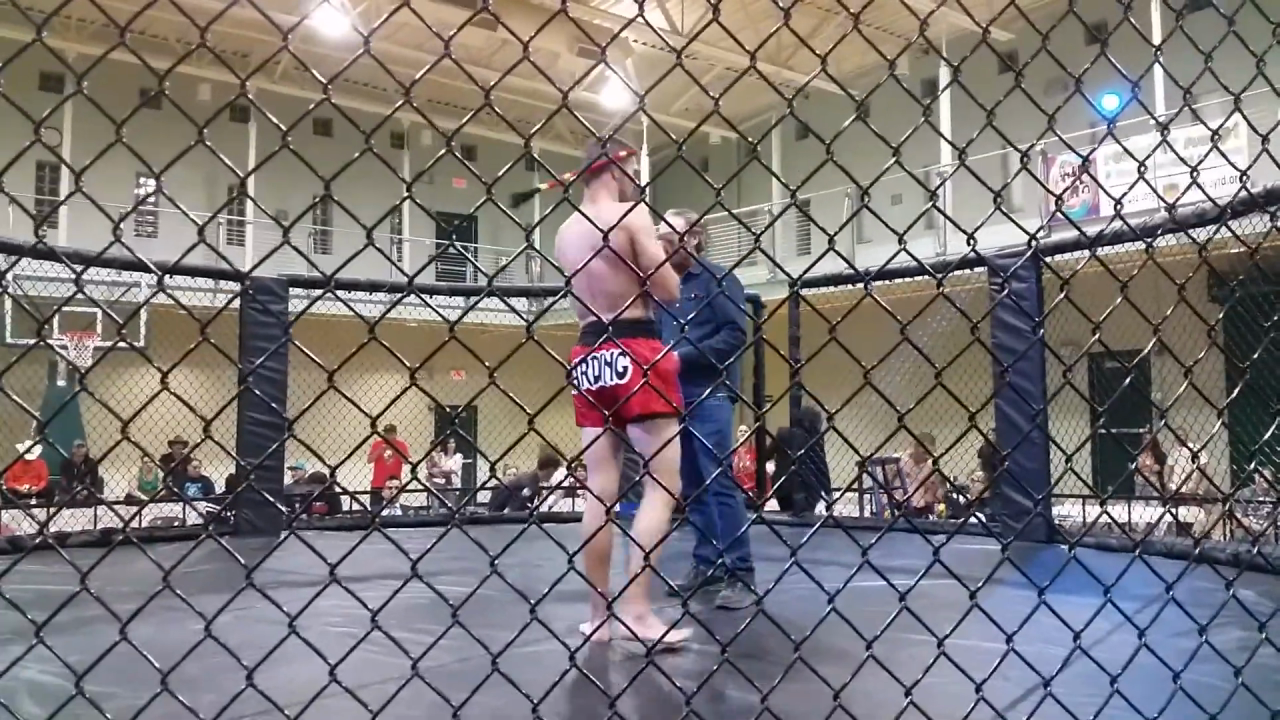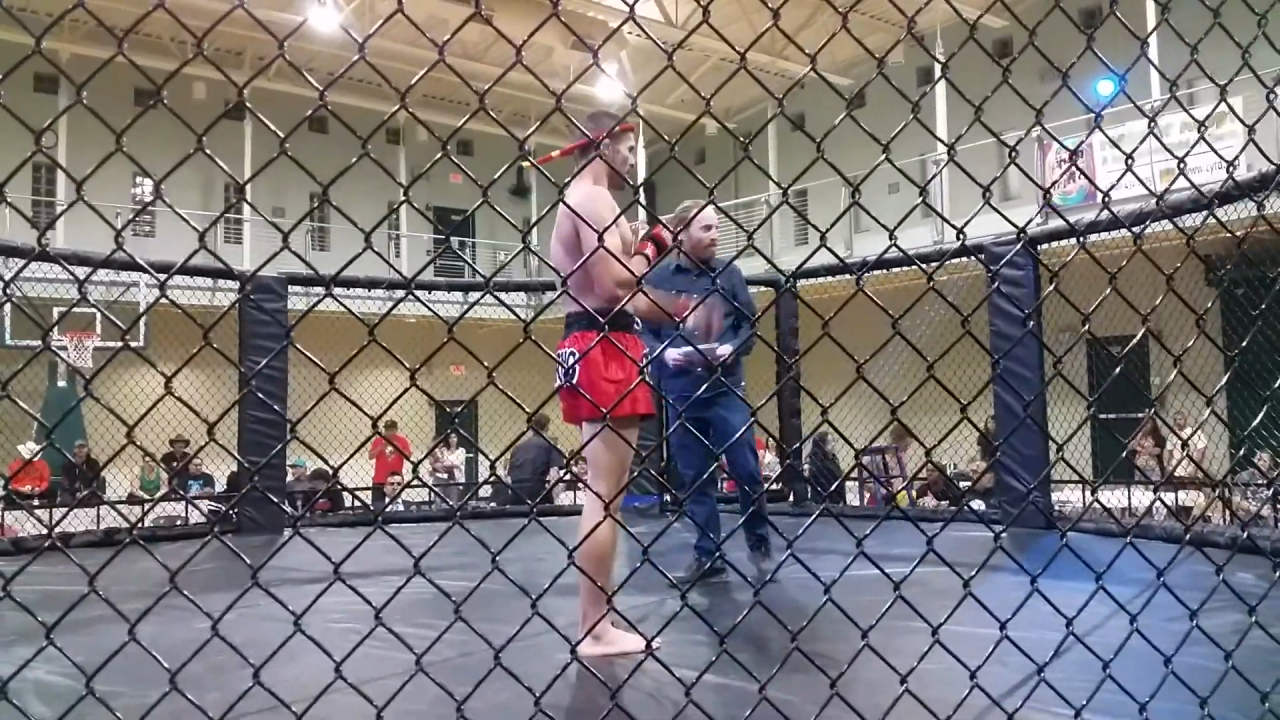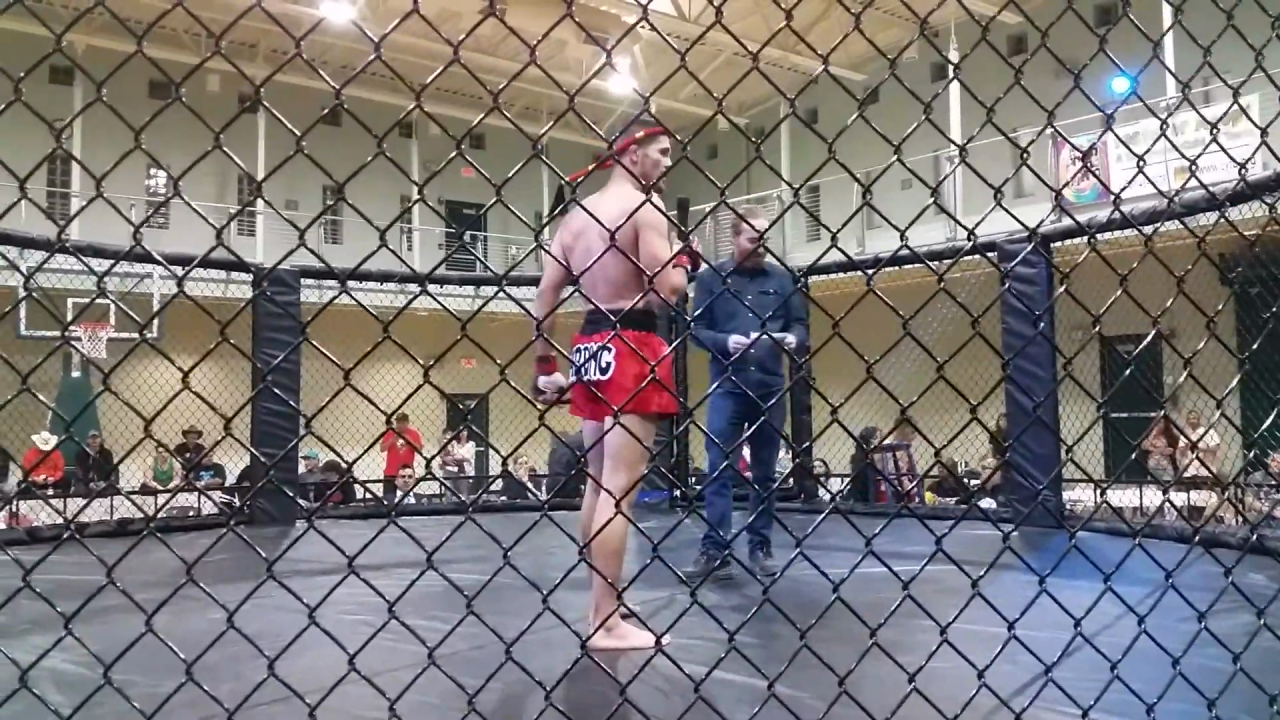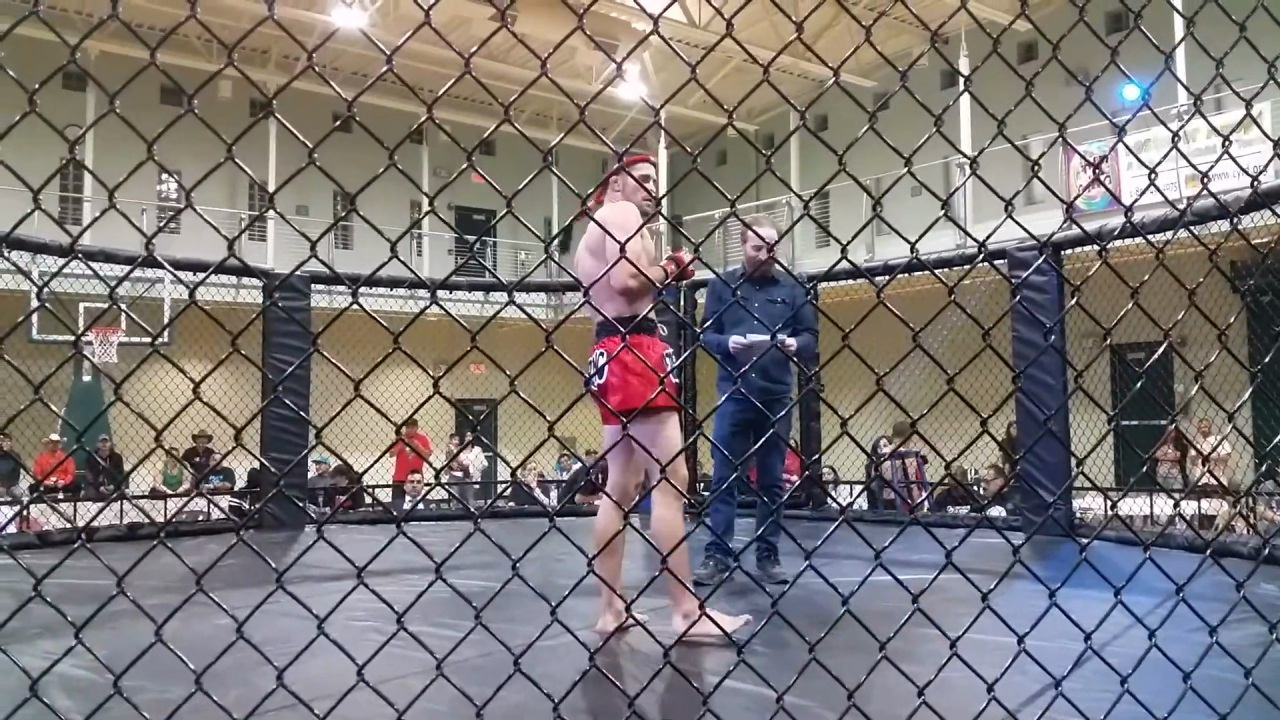
dt=0.7s
person 1, frame 1
left shoulder: (565, 232)
right shoulder: (632, 216)
right elbow: (669, 291)
left hip: (589, 357)
right hip: (636, 353)
left knee: (600, 492)
right knee: (662, 484)
left ankle: (600, 614)
right ankle: (636, 610)
person 1, frame 2
left shoulder: (575, 201)
right shoulder: (594, 199)
right elbow: (612, 287)
left wrist: (679, 309)
right wrist: (650, 248)
left hip: (584, 346)
right hip: (605, 348)
left knee: (601, 492)
right knee: (606, 494)
left ankle: (596, 620)
right ankle: (596, 630)
person 1, frame 3
left shoulder: (577, 213)
right shoulder: (646, 204)
left elbow: (545, 296)
right elbow: (666, 290)
left wrist: (546, 363)
right wrist: (686, 259)
left hip: (589, 346)
right hip: (629, 347)
left knee: (600, 480)
right knee: (622, 486)
left ankle: (602, 605)
right ankle: (606, 621)
person 1, frame 4
left shoulder: (589, 238)
right shoulder: (623, 213)
right elbow: (626, 281)
right wrist: (671, 269)
left hip: (609, 353)
right hip: (635, 353)
left knee: (619, 488)
right knee: (670, 481)
left ankle: (611, 609)
right ankle: (688, 611)
person 2, frame 1
left shoulder: (719, 279)
left elbow: (735, 335)
left wrist: (684, 357)
left hip: (711, 394)
left knee: (720, 482)
right knee: (691, 485)
left ankle: (740, 574)
right ankle: (707, 564)
person 2, frame 2
left shoulder: (729, 273)
right shoulder: (657, 278)
left elbow: (750, 324)
right elbow: (642, 331)
left wrist: (732, 348)
right wrist: (662, 352)
left hip: (727, 390)
right hip: (680, 394)
left knee: (746, 471)
right knee: (694, 478)
left ankle: (759, 546)
right ankle: (707, 555)
person 2, frame 3
left shoulder: (781, 278)
right shoulder: (711, 278)
left elbow: (800, 323)
right elbow: (696, 329)
left wrist: (793, 340)
right wrist: (726, 342)
left hip: (770, 388)
right hip: (726, 387)
left knee: (765, 473)
right knee: (718, 468)
left ankle: (760, 547)
right ankle: (714, 550)
person 2, frame 4
left shoulder: (792, 288)
right shoulder: (721, 284)
left elbow: (810, 336)
right elbow: (704, 335)
left wrist: (795, 345)
right wrist: (726, 343)
left hip: (776, 396)
right hip: (732, 394)
left knee: (772, 480)
right knee: (724, 477)
left ankle: (768, 555)
right ankle: (718, 555)
